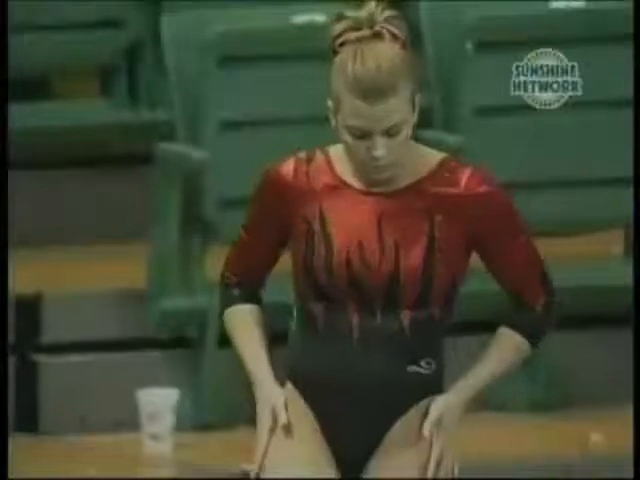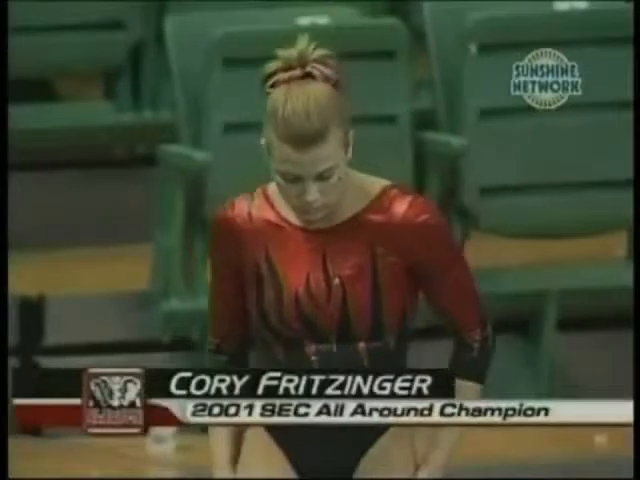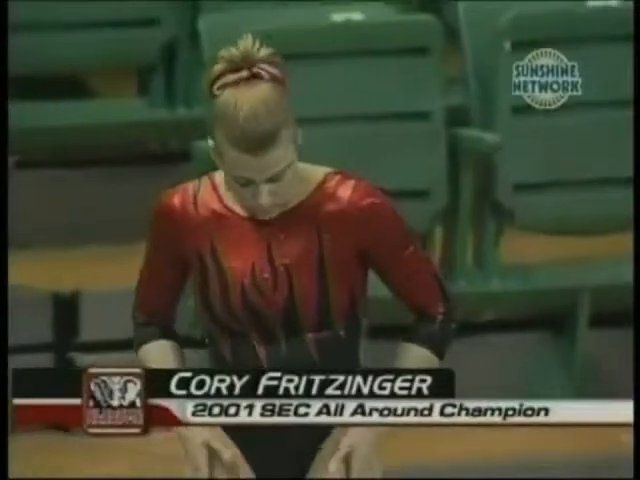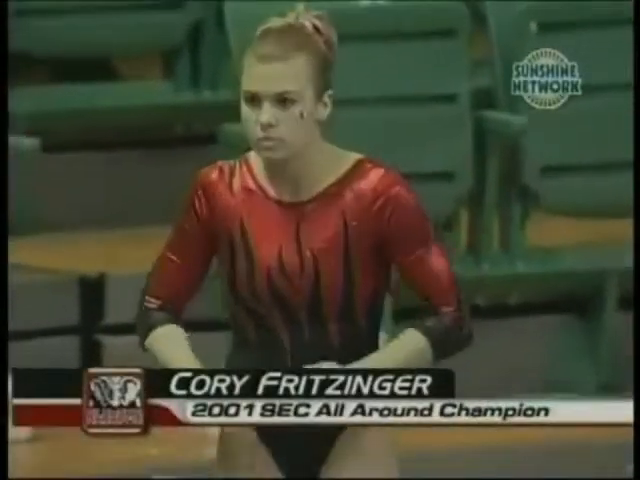
dt=0.7s
person 1, frame 1
left shoulder: (467, 195)
right shoulder: (292, 185)
left elbow: (535, 305)
right elbow: (238, 285)
left wrist: (461, 395)
right wrist: (264, 382)
left hip: (408, 416)
right hip: (307, 411)
person 1, frame 2
left shoulder: (408, 223)
right shoulder: (240, 226)
left elbow: (473, 341)
right elbow: (229, 355)
left hip: (379, 442)
right hip: (276, 441)
person 1, frame 3
left shoulder: (355, 208)
right shoulder: (184, 214)
left elbow: (434, 317)
right elbow: (151, 323)
left hip: (332, 435)
right hip: (234, 441)
person 1, frame 4
left shoulder: (379, 194)
right shoulder: (217, 191)
left elbow: (451, 323)
right elbow: (155, 311)
left wrist: (353, 376)
left hip: (350, 431)
right hip: (253, 433)
